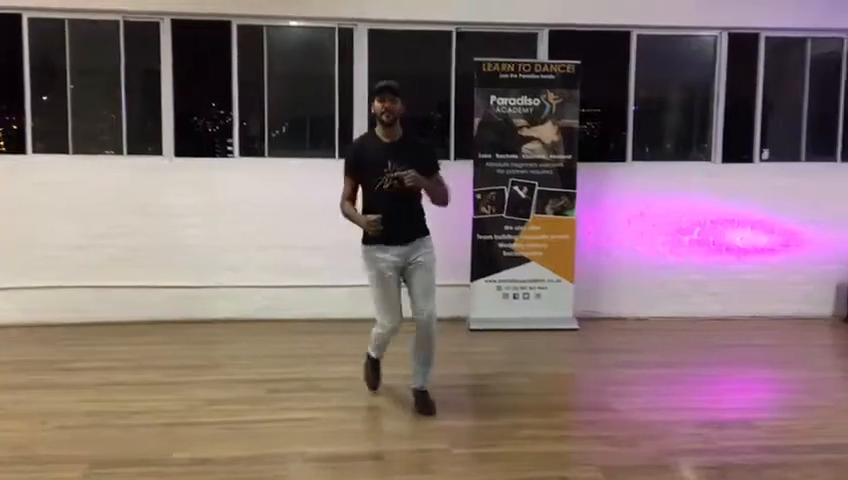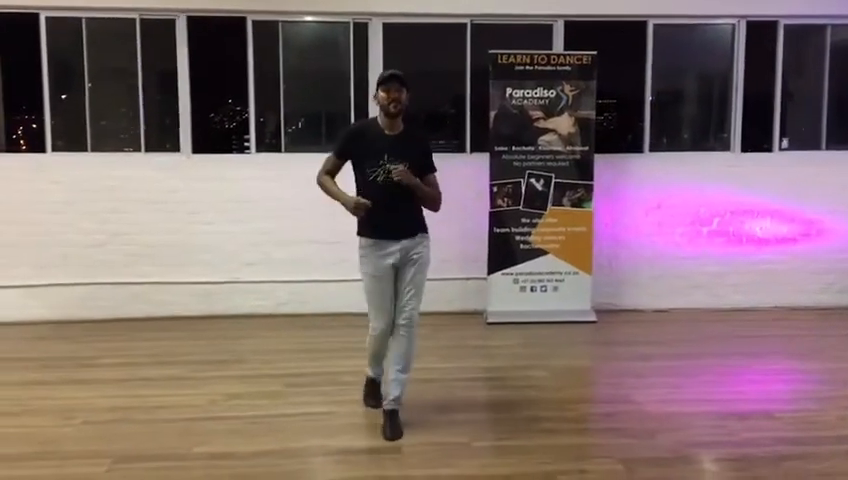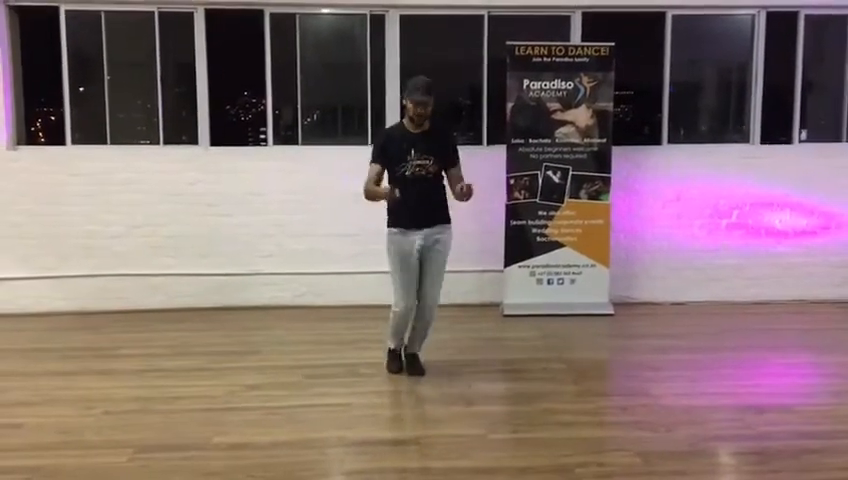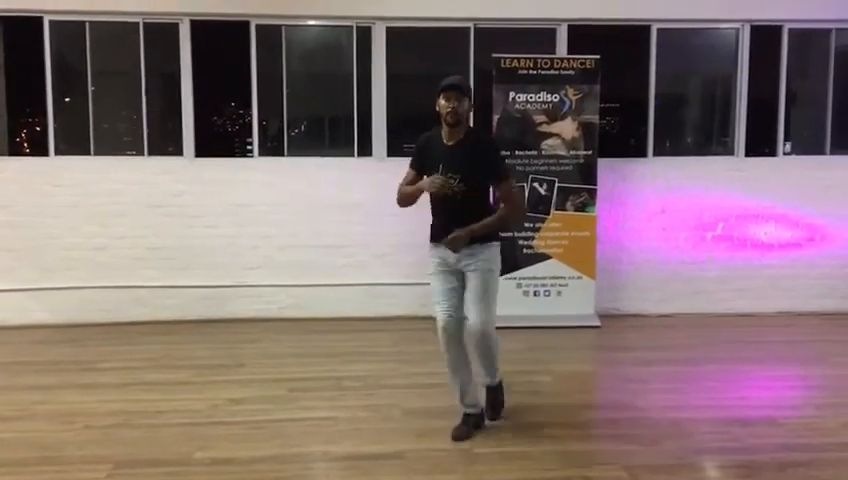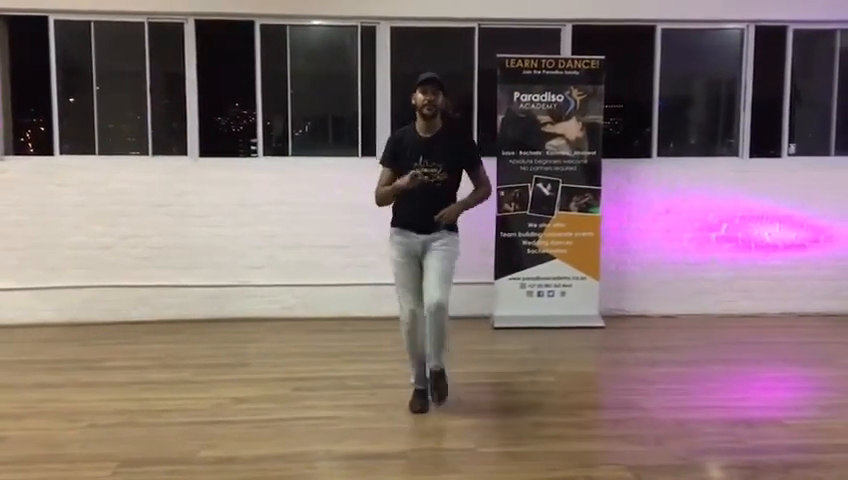
dt=1s
person 1, frame 1
left shoulder: (419, 149)
right shoulder: (360, 148)
left elbow: (443, 199)
right elbow: (346, 201)
left wrist: (425, 184)
right wrist: (361, 221)
left hip: (418, 245)
right hip: (378, 249)
left knee: (426, 317)
right knee: (389, 323)
left ankle: (420, 386)
right ankle: (374, 356)
person 1, frame 2
left shoulder: (418, 143)
right shoulder: (358, 134)
left elbow: (435, 202)
right elbow: (324, 175)
left wrist: (413, 182)
right wrist: (345, 199)
left hip: (415, 243)
right hip: (374, 244)
left knee: (406, 321)
right knee: (381, 324)
left ankle: (392, 404)
right ankle: (374, 375)
person 1, frame 3
left shoulder: (444, 139)
right shoulder: (389, 138)
left elbow: (456, 184)
right elbow: (368, 188)
left wrist: (463, 190)
right wrist: (381, 192)
left hip: (438, 230)
right hip: (402, 231)
left knee: (429, 303)
right knee: (404, 303)
left ankle: (412, 350)
right ankle: (394, 347)
person 1, frame 4
left shoulder: (484, 149)
right shoulder: (426, 145)
left elbow: (514, 206)
right elbow: (402, 196)
left wrist: (470, 232)
right wrist: (423, 186)
left hip: (481, 249)
right hip: (442, 250)
left knee: (478, 326)
right knee: (447, 325)
left ankle: (494, 382)
right ankle: (472, 409)
person 1, frame 5
left shoulder: (459, 141)
right shoulder: (399, 140)
left elbow: (484, 187)
right elbow: (380, 197)
left wrist: (459, 206)
right wrist: (401, 184)
left hip: (442, 236)
right hip: (403, 235)
left knee: (436, 303)
right knee: (410, 313)
left ankle: (437, 370)
right ankle: (419, 382)
